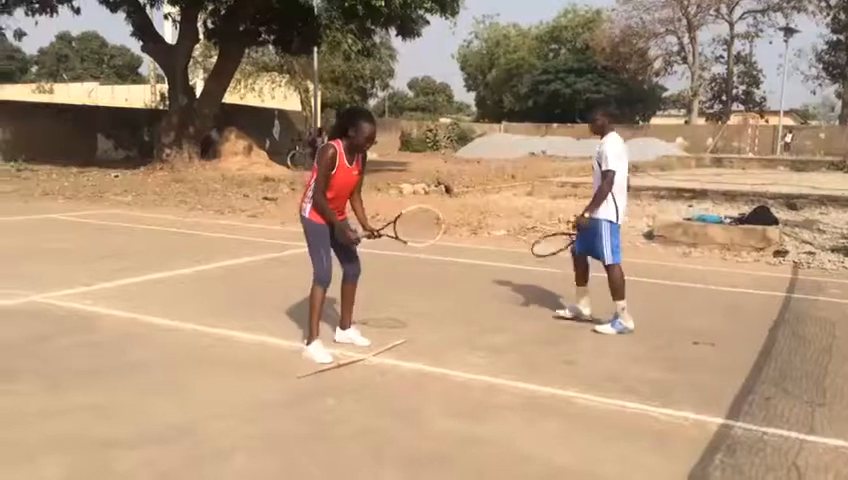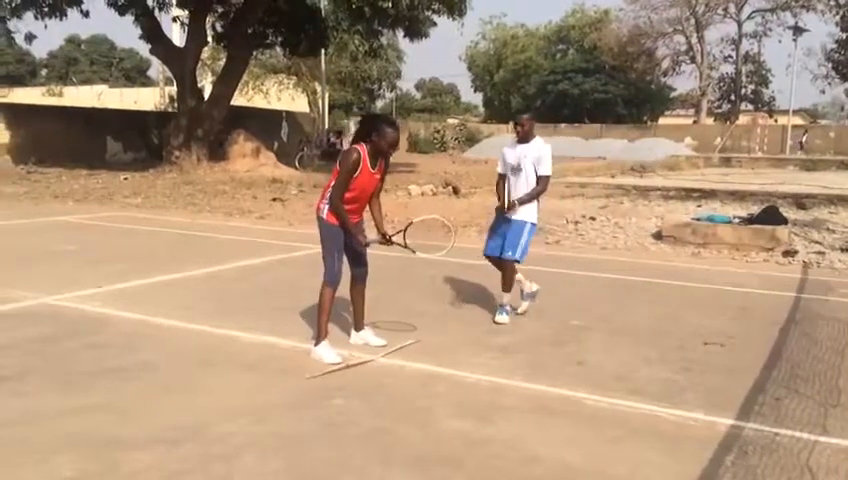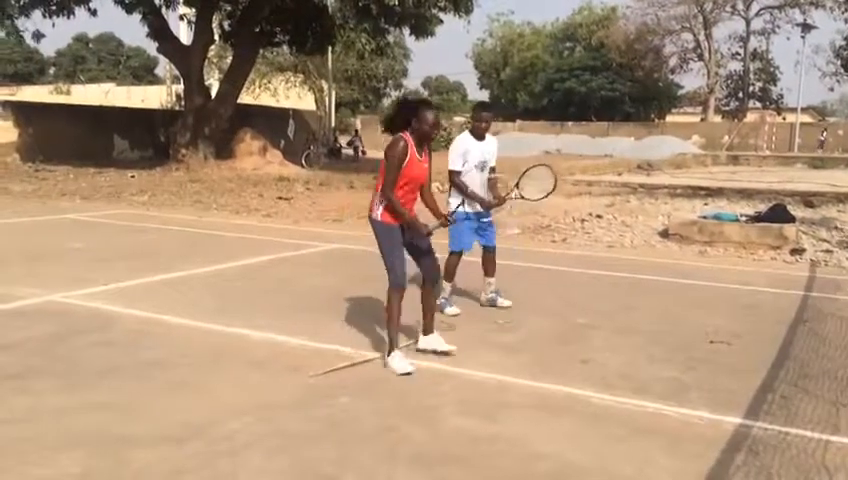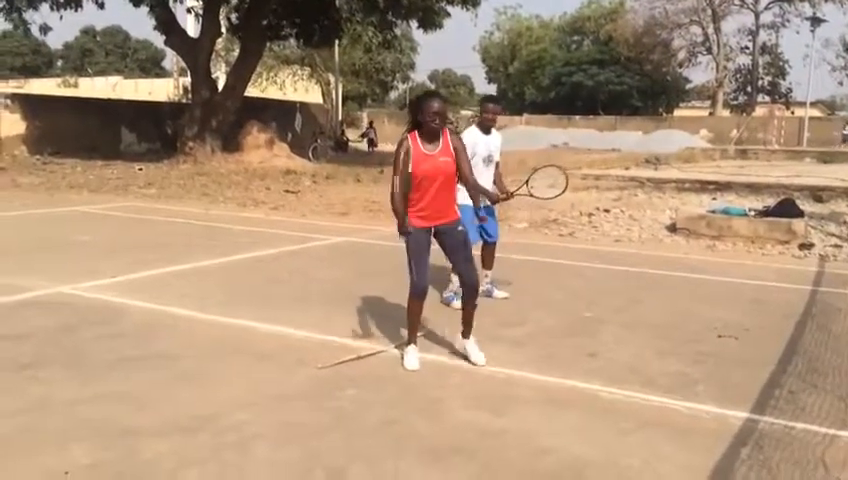
dt=0.7s
person 1, frame 1
left shoulder: (361, 157)
right shoulder: (330, 152)
left elbow: (355, 194)
right elbow: (318, 197)
left wrist: (365, 225)
right wrist: (343, 230)
left hip: (338, 217)
right hip: (315, 216)
left knee: (353, 269)
right knee: (323, 275)
left ankle: (345, 328)
right ankle: (312, 342)
person 1, frame 2
left shoulder: (383, 161)
right shoulder: (354, 156)
left elbow: (374, 198)
right elbow: (335, 199)
left wrist: (381, 229)
right wrist: (355, 233)
left hip: (353, 218)
right hip: (332, 216)
left knee: (360, 271)
right knee: (333, 276)
left ankle: (359, 330)
right ankle: (320, 342)
person 1, frame 3
left shoulder: (426, 148)
right shoulder: (400, 145)
left elbow: (424, 188)
right elbow: (387, 192)
left wrist: (438, 214)
right wrist: (414, 223)
left hip: (408, 218)
right hip: (385, 218)
left knee: (432, 272)
right knee: (398, 280)
left ankle: (428, 335)
right ankle: (393, 352)
person 1, frame 4
left shoulder: (453, 140)
right shoulder: (407, 145)
left elbow: (467, 178)
right elbow: (398, 187)
left wrist: (484, 195)
right wrist: (400, 217)
left hip: (449, 220)
right hip: (417, 224)
left knee: (471, 281)
right knee: (419, 286)
left ankle: (467, 338)
right ankle: (411, 345)
person 2, frame 1
left shoulder: (609, 145)
right shoulder: (613, 142)
left elbow: (607, 184)
left wrist: (586, 213)
left hip: (605, 213)
right hip: (601, 212)
left knee: (610, 263)
right knee: (579, 253)
left ankle: (623, 318)
right ankle: (582, 306)
person 2, frame 2
left shoulder: (542, 149)
right shoulder: (507, 148)
left elbow: (542, 186)
right elbow: (501, 179)
left wrist: (517, 204)
right wrist: (501, 203)
left hip: (525, 214)
right hip: (503, 212)
left knee: (510, 259)
right knee: (492, 255)
left ankle: (504, 305)
right ankle: (527, 287)
person 2, frame 3
left shoulder: (492, 142)
right shoulder: (460, 143)
left elbow: (491, 172)
right elbow: (454, 179)
left wrist: (495, 194)
right wrist: (479, 199)
left hip: (483, 207)
right hip: (462, 207)
left knee: (490, 247)
right knee: (457, 250)
left ankle: (489, 293)
right ankle: (444, 298)
person 2, frame 4
left shoulder: (497, 137)
right shoulder: (469, 137)
left wrist: (502, 189)
left hip: (487, 201)
right hip: (468, 200)
left knee: (491, 241)
left ankle: (485, 284)
right ankle: (451, 291)
